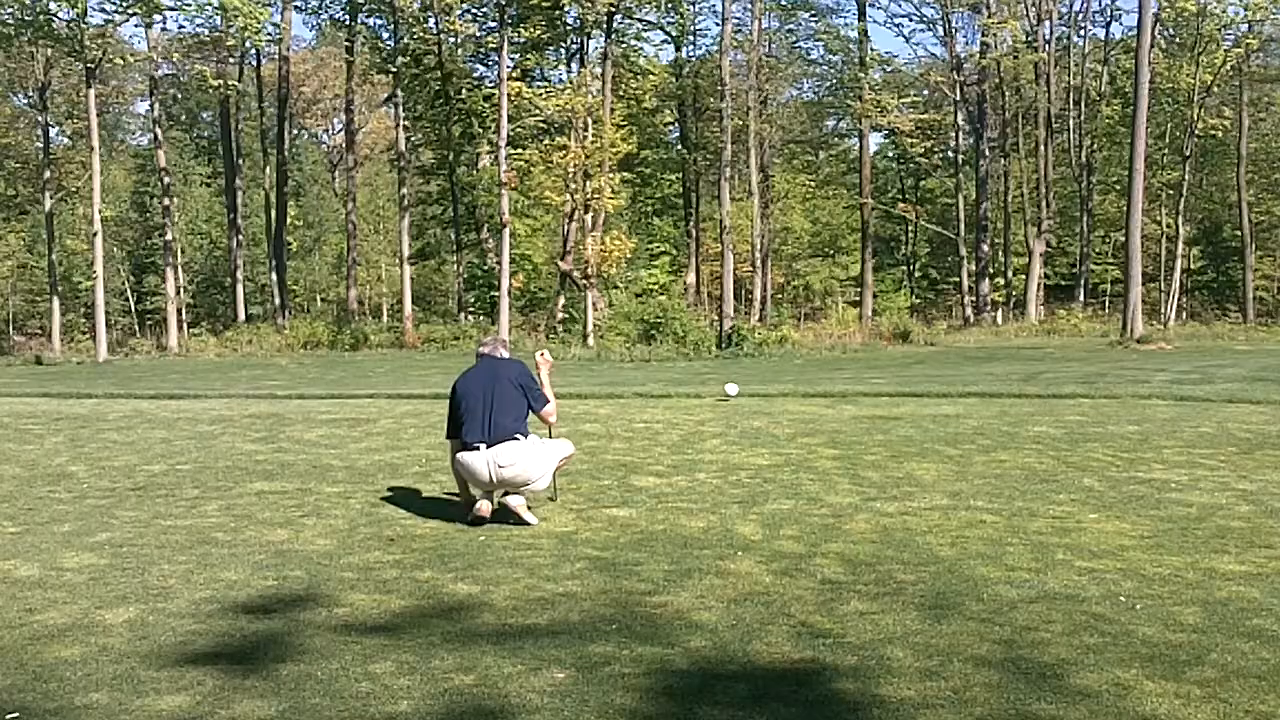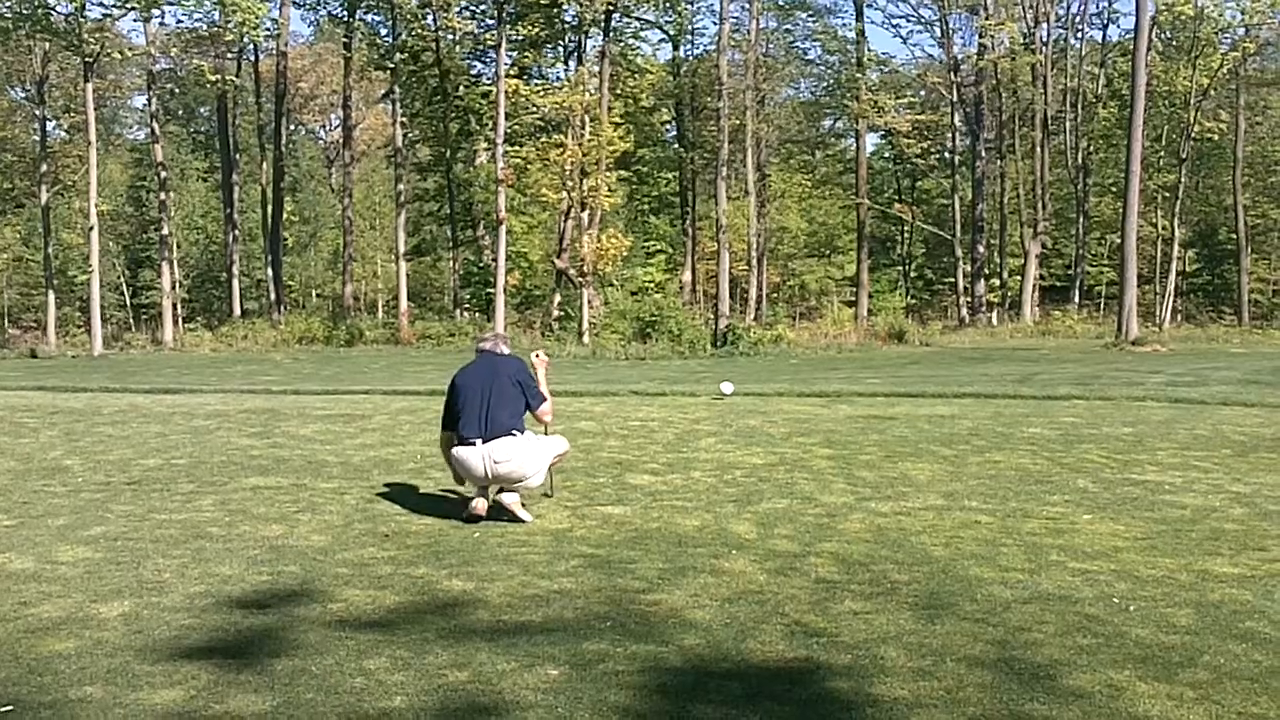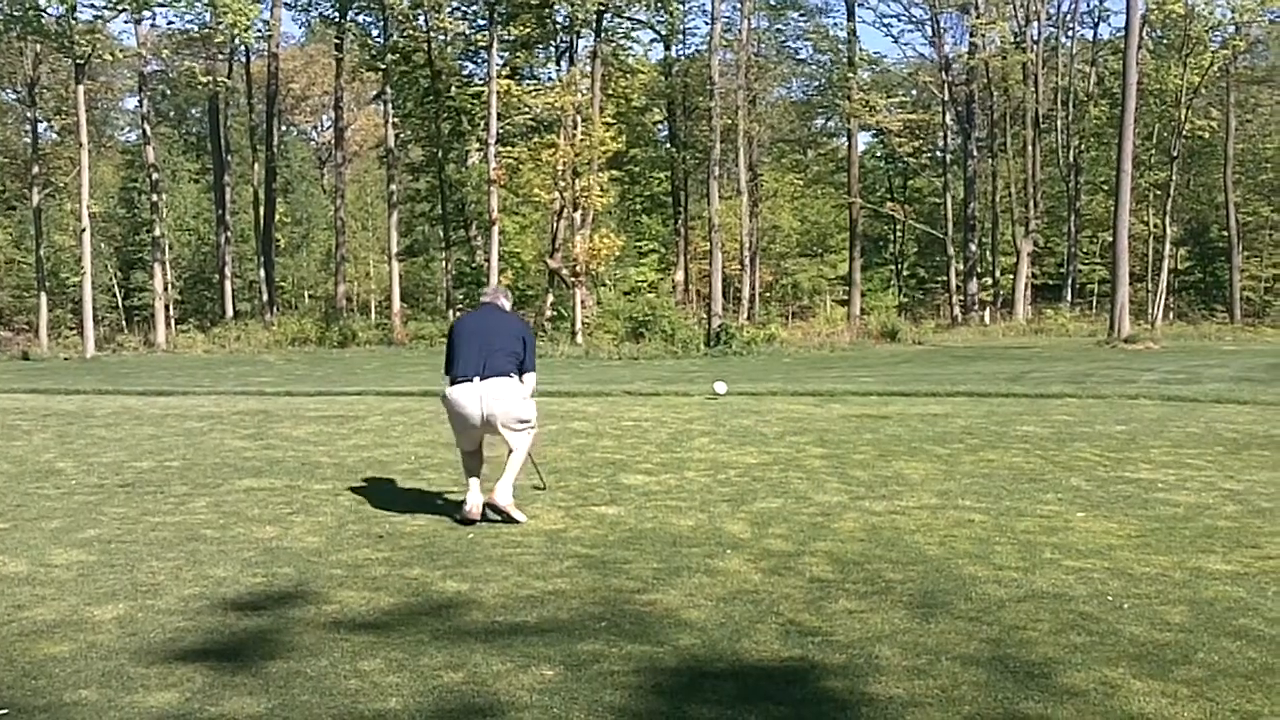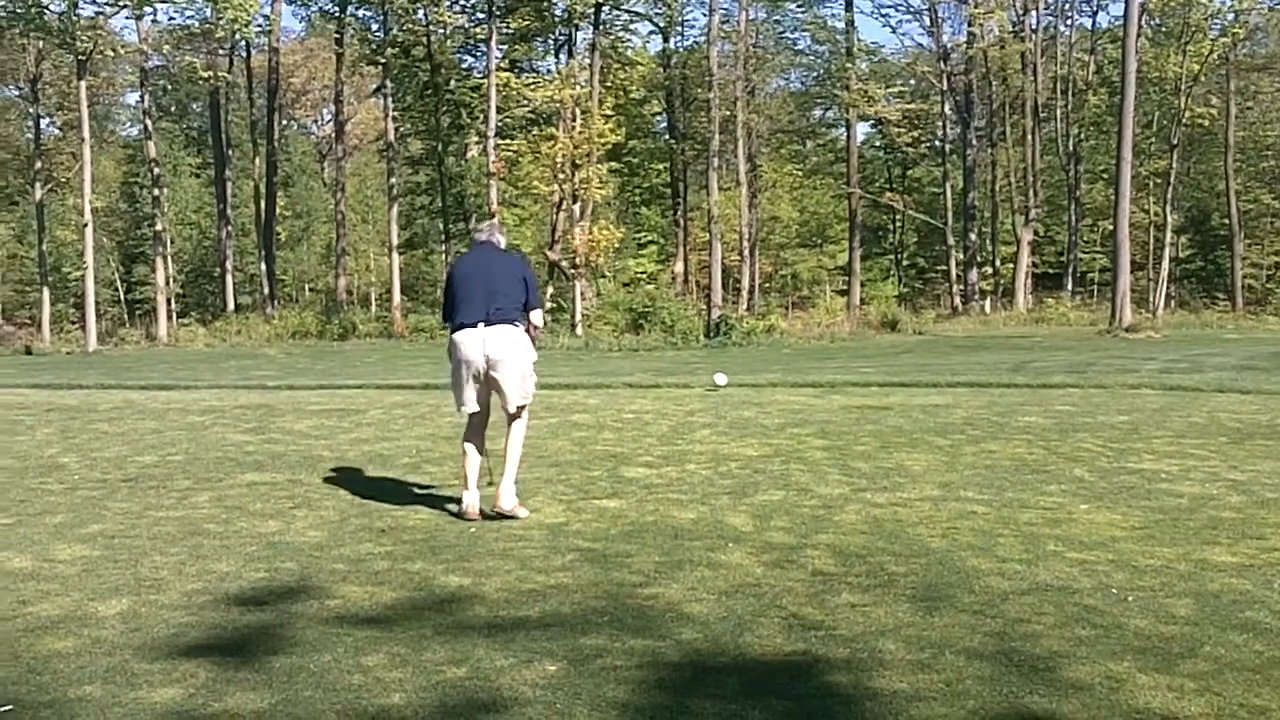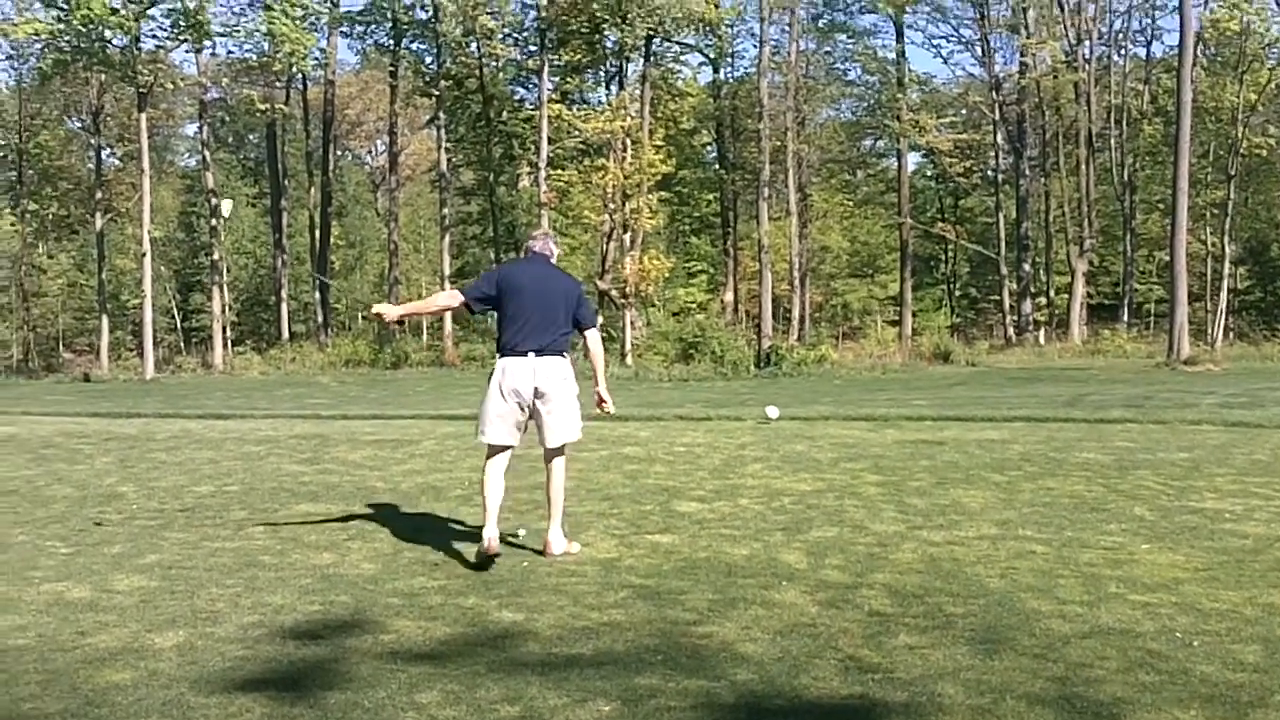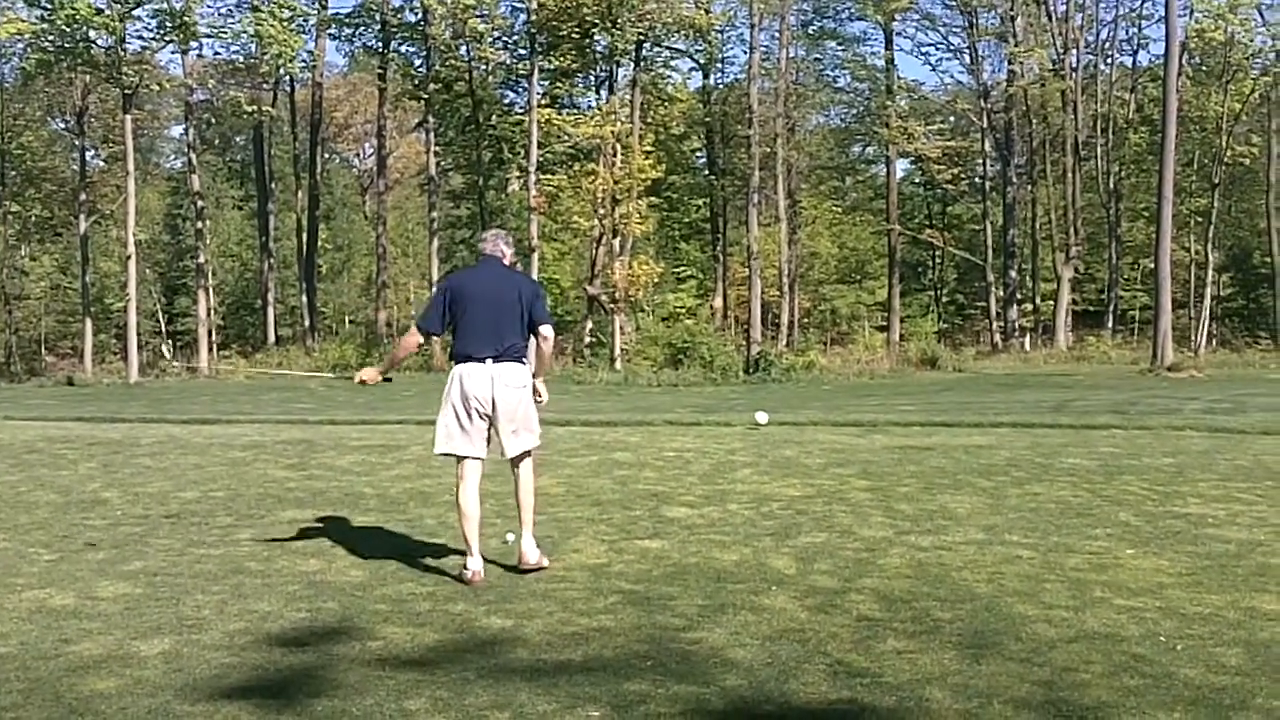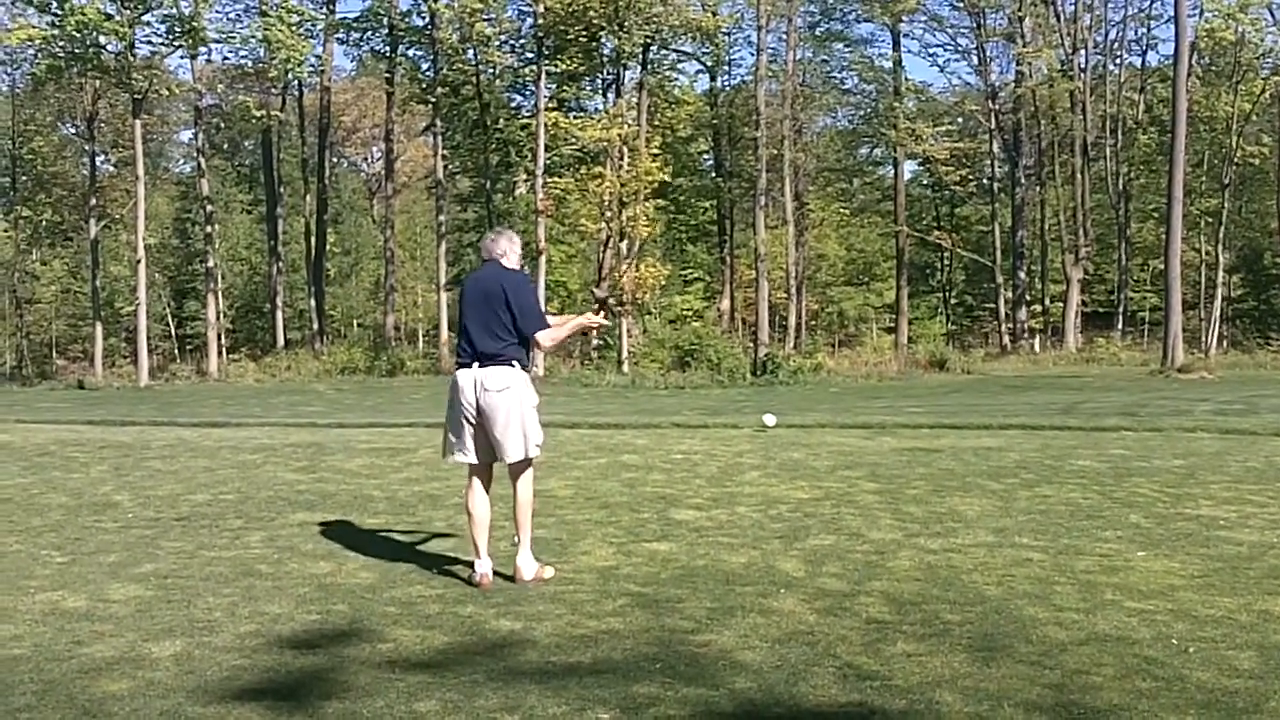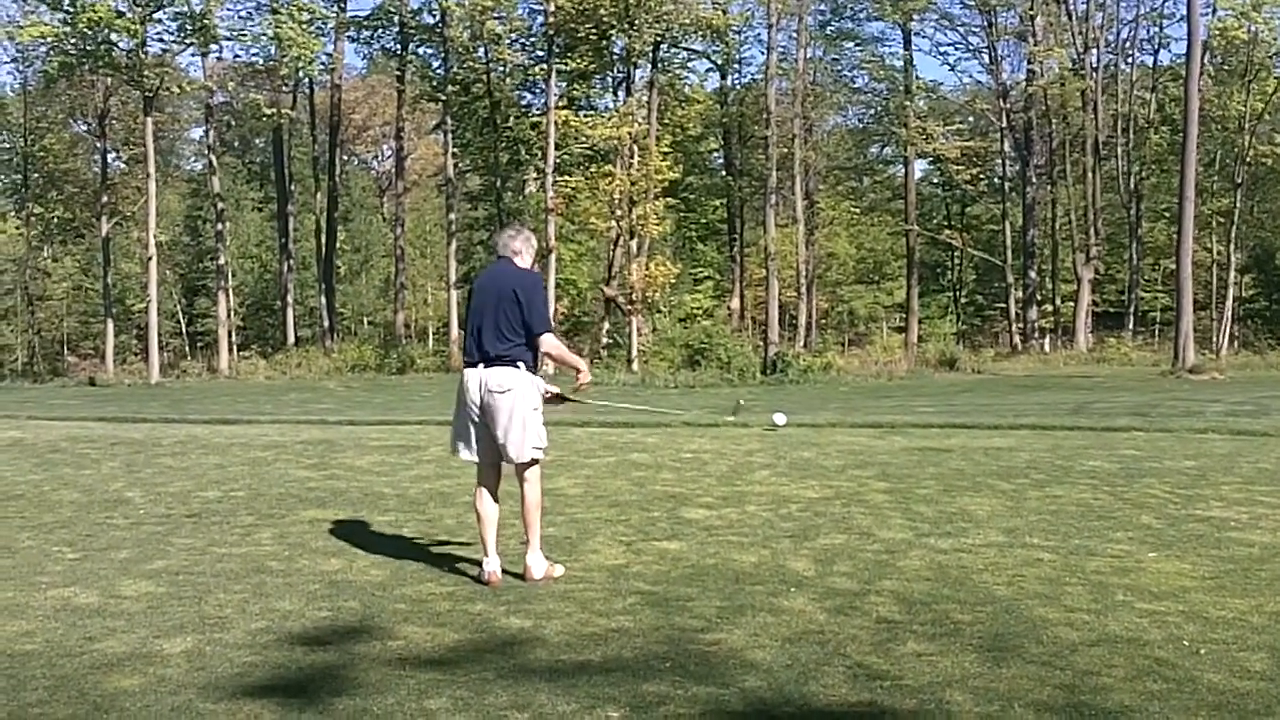
dt=0.5s
person 1, frame 1
left shoulder: (461, 381)
right shoulder: (516, 368)
left elbow: (455, 448)
right elbow: (550, 417)
left wrist: (465, 495)
right wrist: (544, 373)
left hip: (474, 469)
right hip: (514, 460)
right knee: (566, 448)
left ankle: (484, 500)
right ankle: (516, 495)
person 1, frame 2
left shoulder: (461, 375)
right shoulder: (514, 365)
left elbow: (446, 440)
right elbow: (545, 416)
left wrist: (456, 470)
right wrist: (541, 373)
left hip: (469, 463)
right hip: (509, 457)
right knee: (560, 445)
left ankle: (479, 497)
right ankle: (510, 492)
person 1, frame 3
left shoulder: (460, 322)
right shoulder: (518, 324)
right elbow: (529, 382)
right wrist: (517, 402)
left hip: (462, 396)
right hip: (502, 392)
left knee: (470, 443)
right knee: (527, 427)
left ankle: (473, 500)
right ankle: (502, 492)
person 1, frame 4
left shoulder: (458, 266)
right shoulder: (518, 263)
left elbow: (450, 321)
right elbow: (536, 321)
right wrist: (526, 347)
left hip: (466, 341)
right hip: (507, 339)
left knee: (476, 420)
right knee: (517, 416)
left ankle: (470, 498)
right ankle: (506, 494)
person 1, frame 5
left shoulder: (505, 273)
right shoulder: (570, 284)
left elbow: (452, 299)
right elbow: (592, 337)
left wrist: (400, 310)
right wrist: (601, 385)
left hip: (512, 369)
right hip: (554, 371)
left knee: (497, 457)
right knee: (555, 456)
left ankle: (489, 531)
right ankle: (555, 537)
person 1, frame 6
left shoulder: (457, 281)
right shoulder: (526, 284)
left elbow: (417, 335)
right elbow: (546, 335)
left wrist: (382, 370)
right wrist: (539, 379)
left hip: (468, 377)
right hip: (512, 377)
left knee: (468, 474)
right knee: (523, 461)
left ankle: (473, 561)
right ankle: (528, 546)
person 1, frame 7
left shoulder: (471, 283)
right shoulder: (514, 280)
right elbow: (542, 339)
left wrist: (572, 318)
right wrist: (580, 323)
left hip: (467, 380)
right hip: (504, 380)
left knee: (477, 476)
right knee: (521, 473)
left ankle: (481, 564)
right ankle: (524, 561)
person 1, frame 8
left shoulder: (481, 281)
right shoulder: (527, 280)
right elbow: (544, 342)
left wrist: (537, 383)
right wrist: (579, 366)
left hip: (475, 379)
right hip: (510, 380)
left knee: (487, 474)
right knee: (528, 471)
left ankle: (490, 562)
right ankle: (535, 560)
